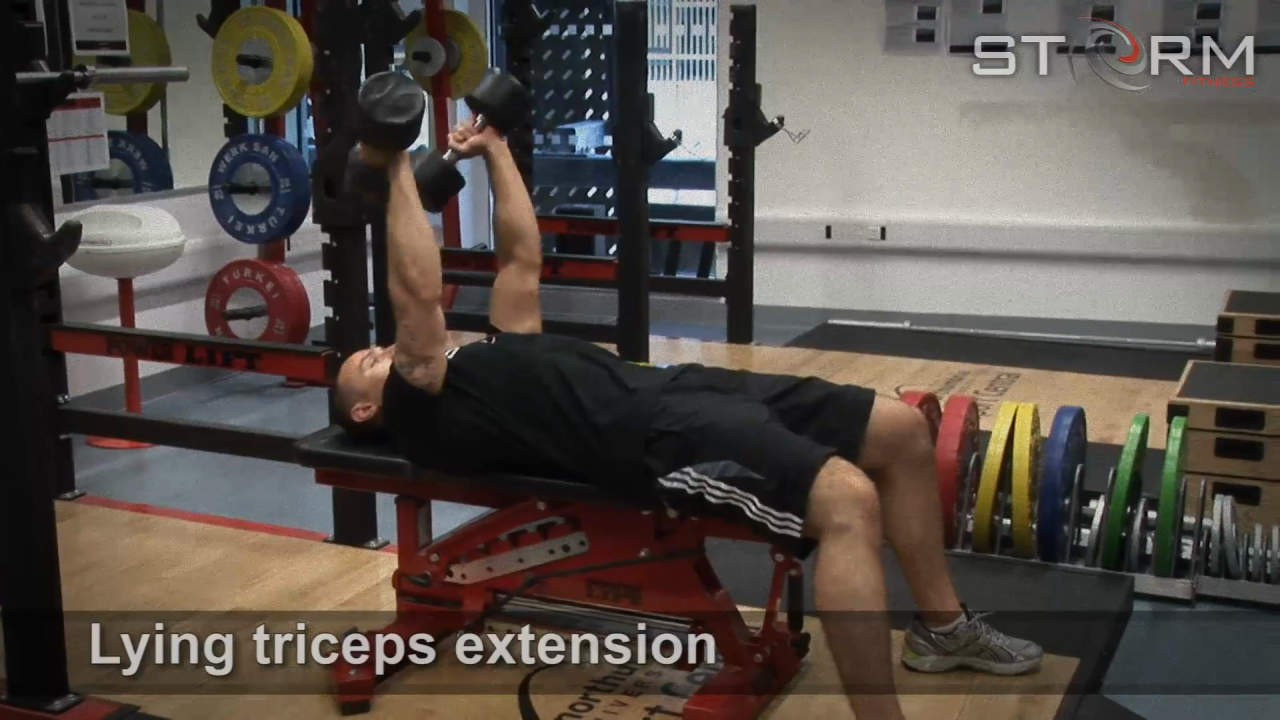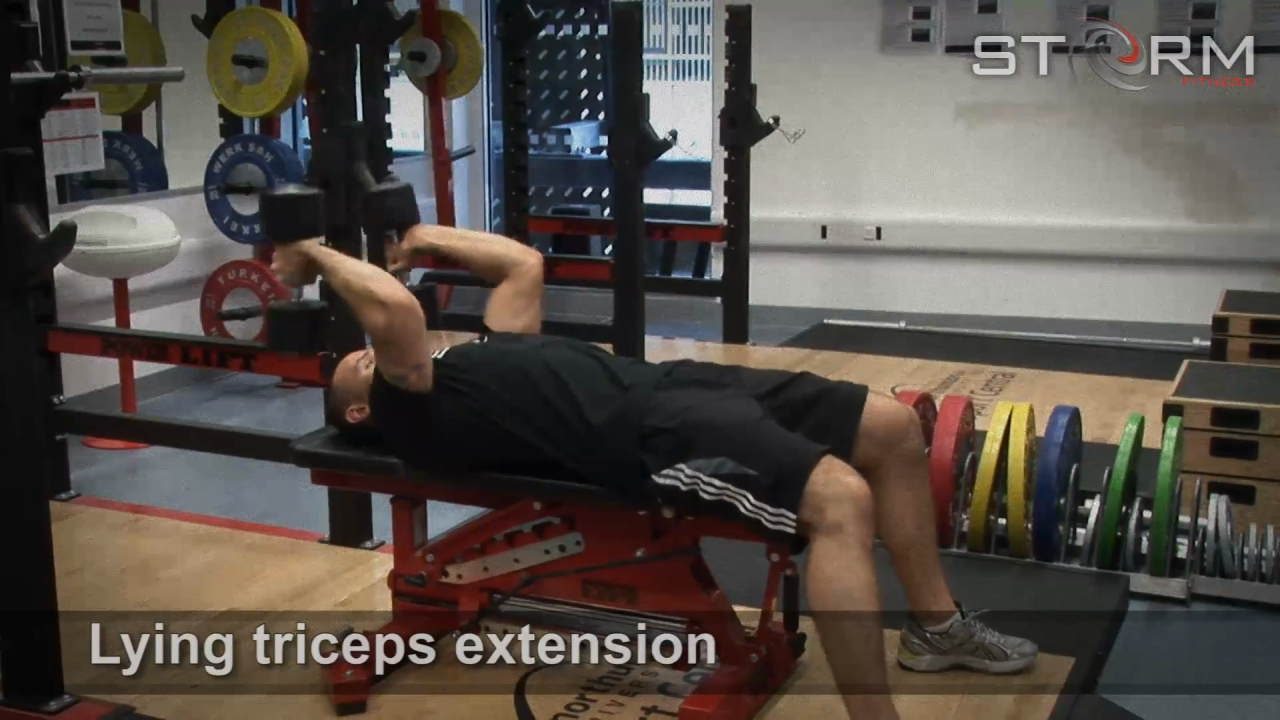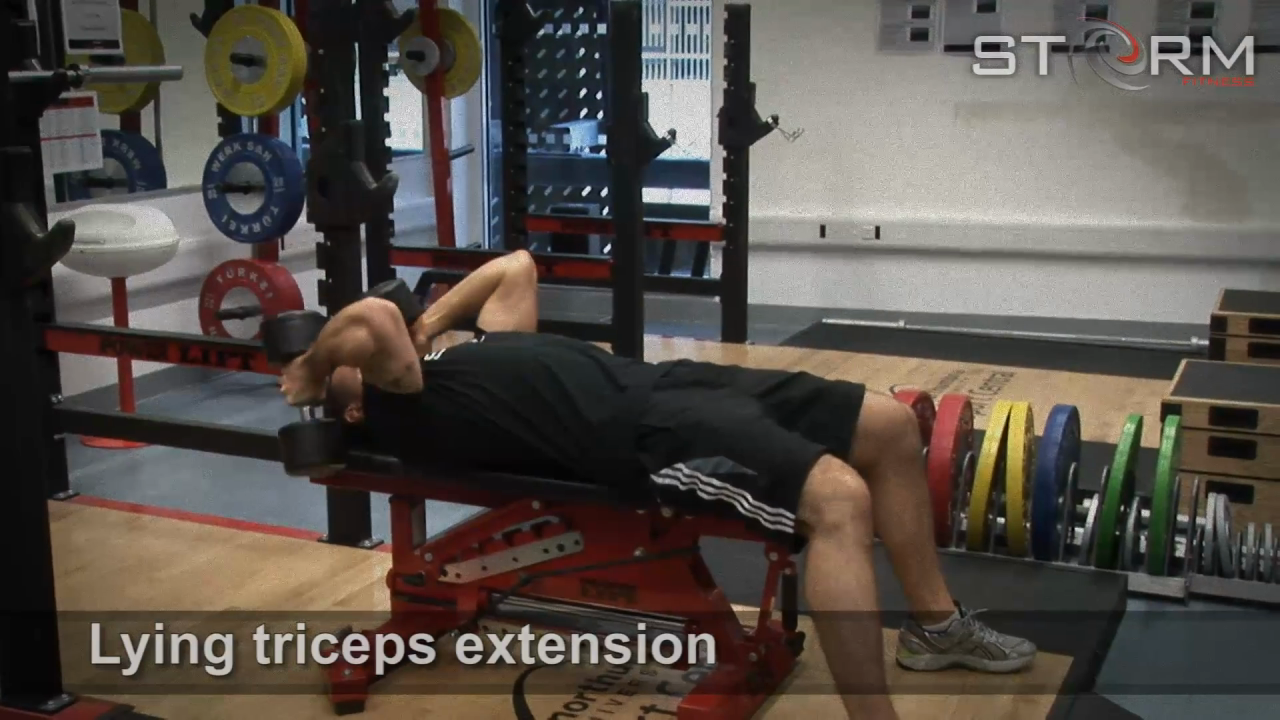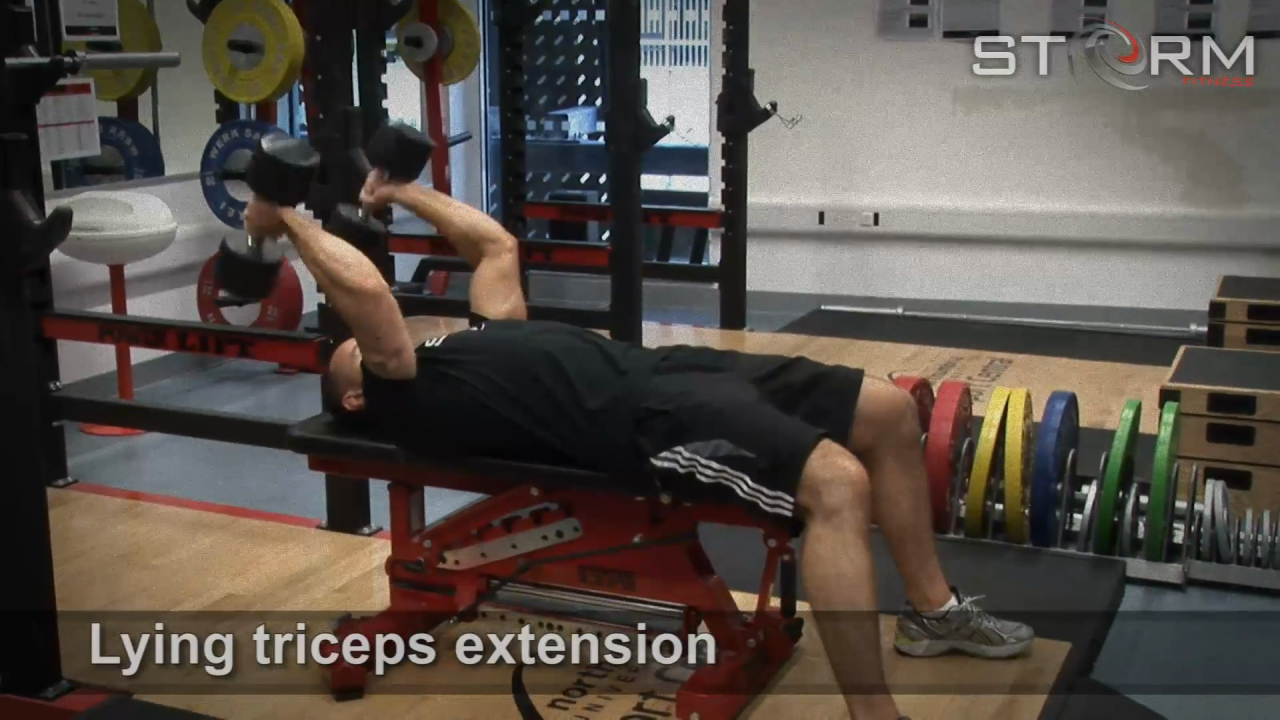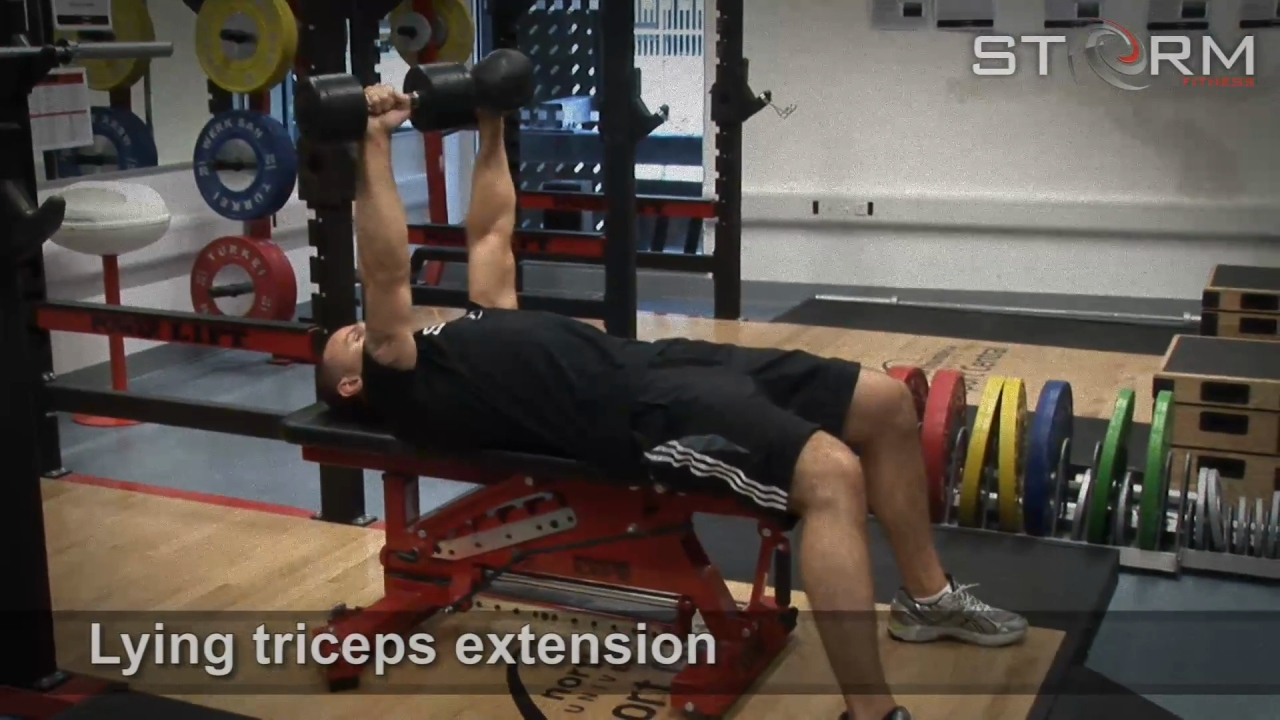
dt=1s
person 1, frame 1
left shoulder: (481, 359)
right shoulder: (426, 413)
left elbow: (522, 261)
right elbow: (418, 295)
left wrist: (496, 151)
right wrist: (398, 171)
left hip: (676, 385)
right hip: (654, 434)
left knee: (902, 430)
right knee: (847, 500)
left ankle: (942, 623)
person 1, frame 2
left shoulder: (470, 361)
right shoulder: (412, 415)
left elbow: (524, 267)
right elbow: (395, 310)
left wrist: (426, 235)
right wrist: (316, 256)
left hip: (663, 383)
right hip: (644, 434)
left knee: (894, 428)
right knee: (842, 501)
left ankle: (936, 624)
person 1, frame 3
left shoulder: (455, 359)
right shoulder: (407, 413)
left elbow: (517, 267)
right elbow: (374, 319)
left wrist: (429, 321)
right wrist: (312, 365)
left hip: (660, 384)
right hip: (641, 434)
left knee: (891, 427)
right knee: (839, 500)
left ankle: (935, 623)
person 1, frame 4
left shoulder: (469, 341)
right shoulder: (408, 398)
left elbow: (498, 245)
right elbow: (368, 292)
left wrist: (398, 192)
right wrist: (285, 220)
left hip: (664, 368)
right hip: (643, 418)
left knee: (890, 411)
right knee: (837, 483)
left ankle: (933, 610)
person 1, frame 5
left shoulder: (466, 332)
right shoulder: (407, 385)
left elbow: (491, 231)
right elbow: (385, 276)
left wrist: (490, 127)
right wrist: (374, 146)
left hip: (659, 360)
right hip: (639, 411)
left knee: (887, 404)
right knee: (831, 474)
left ankle: (928, 597)
